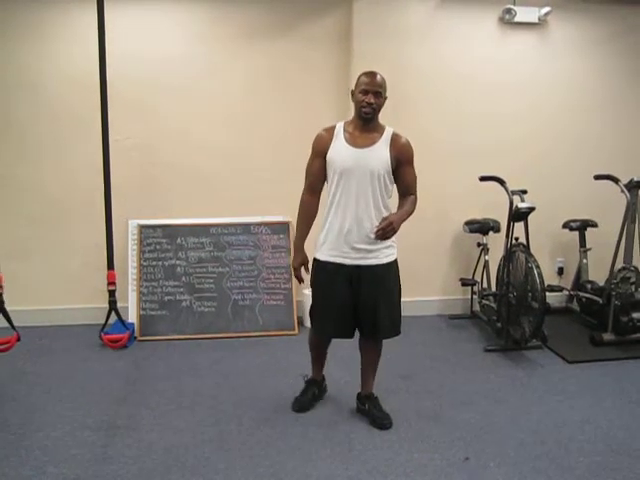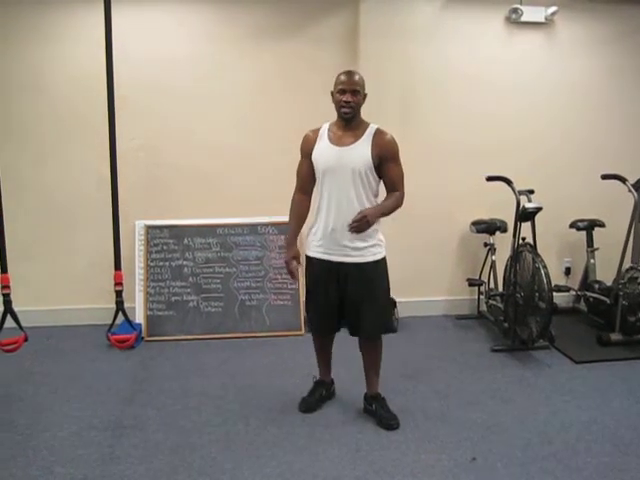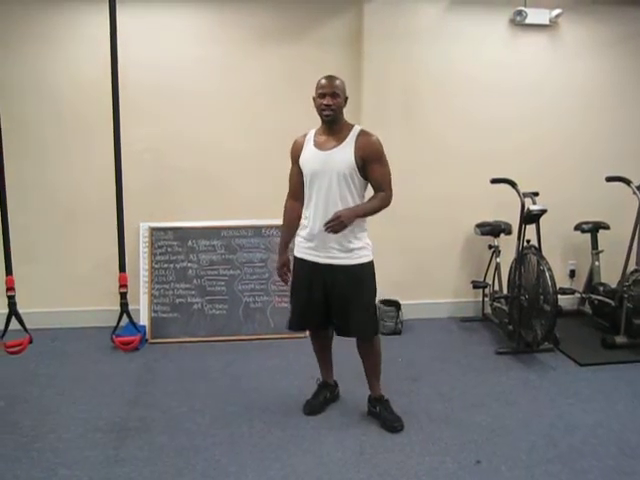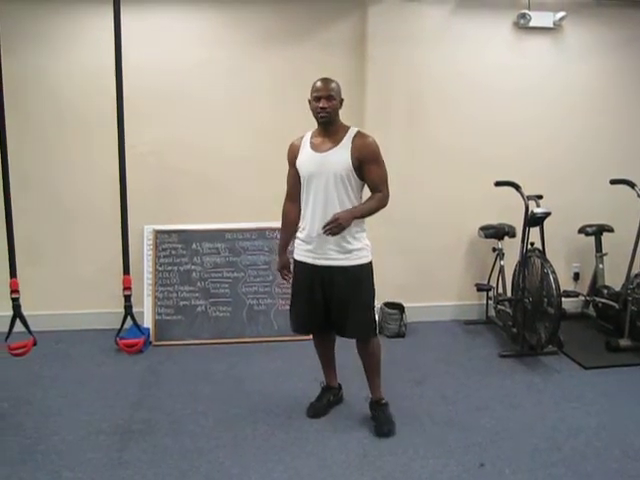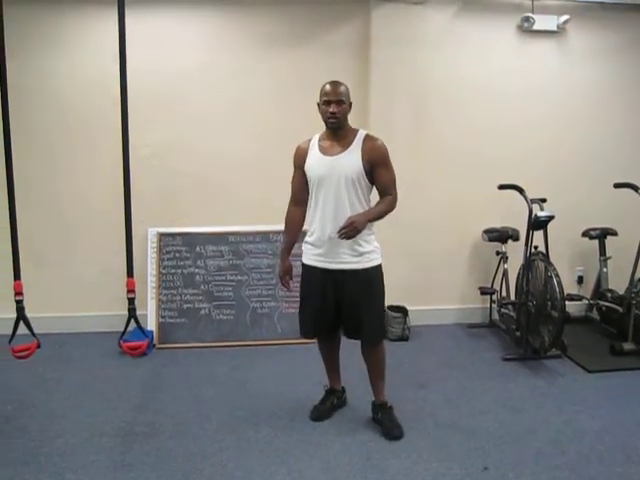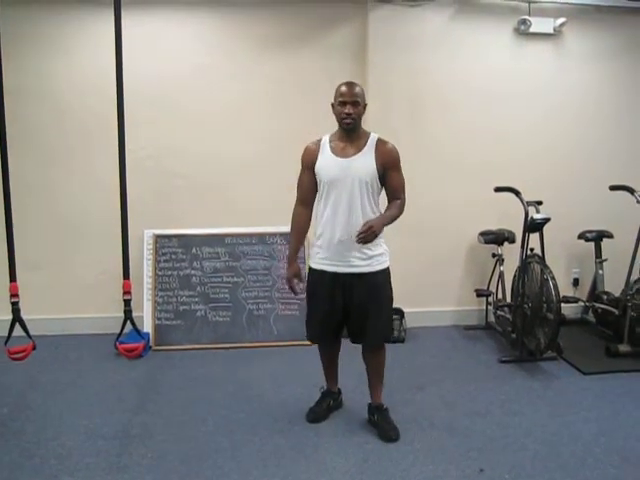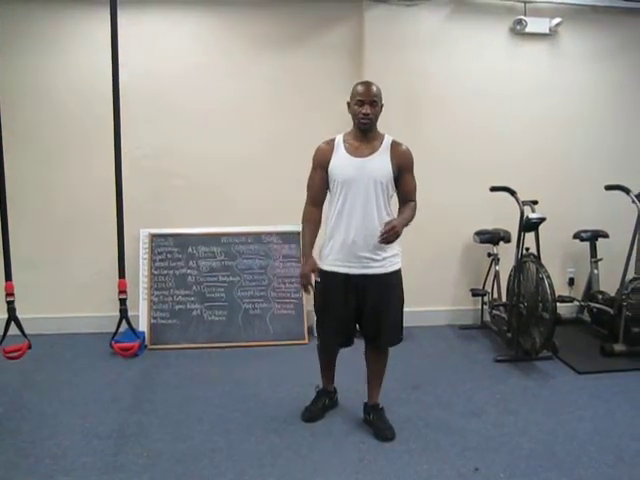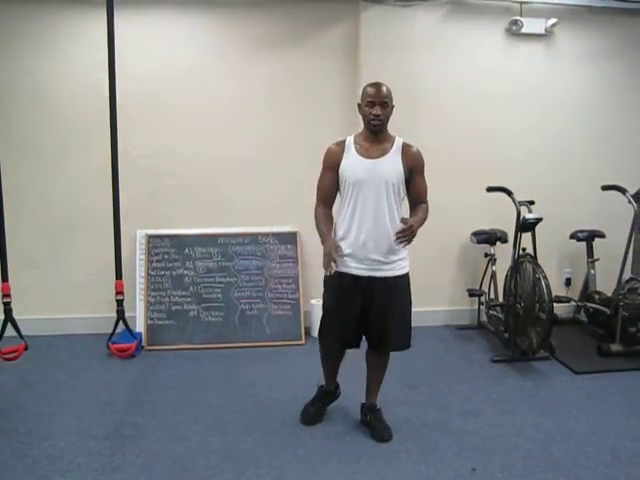
dt=0.3s
person 1, frame 1
left shoulder: (398, 145)
right shoulder: (326, 139)
left elbow: (409, 194)
right elbow: (310, 195)
left wrist: (399, 217)
right wrist: (299, 247)
left hip: (378, 257)
right hip: (331, 255)
left knee: (374, 329)
right knee: (322, 326)
left ankle: (367, 396)
right ankle: (316, 381)
person 1, frame 2
left shoulder: (382, 141)
right shoulder: (313, 140)
left elbow: (397, 192)
right elbow: (302, 193)
left wrist: (376, 211)
right wrist: (291, 243)
left hip: (366, 254)
right hip: (321, 252)
left knee: (370, 327)
right knee: (320, 323)
left ankle: (373, 395)
right ankle: (324, 382)
person 1, frame 3
left shoulder: (366, 143)
right shoulder: (301, 145)
left elbow: (384, 194)
right elbow: (294, 199)
left wrist: (352, 212)
right wrist: (283, 249)
left hip: (352, 256)
right hip: (309, 254)
left knee: (364, 329)
right knee: (316, 323)
left ankle: (377, 398)
right ankle: (328, 385)
person 1, frame 4
left shoulder: (362, 144)
right shoulder: (297, 147)
left elbow: (382, 194)
right elbow: (292, 202)
left wrist: (350, 214)
right wrist: (282, 250)
left hip: (351, 257)
right hip: (308, 256)
left knee: (363, 330)
right knee: (319, 326)
left ankle: (378, 400)
right ankle: (331, 387)
person 1, frame 5
left shoulder: (372, 147)
right shoulder: (305, 151)
left elbow: (390, 197)
right elbow: (297, 205)
left wrist: (364, 217)
right wrist: (285, 255)
left hip: (361, 261)
right hip: (317, 259)
left knee: (370, 334)
right knee: (324, 330)
left ankle: (380, 403)
right ankle: (335, 391)
person 1, frame 6
left shoulder: (384, 151)
right shoulder: (314, 151)
left elbow: (398, 200)
right elbow: (303, 206)
left wrist: (381, 221)
right wrist: (292, 257)
left hip: (370, 264)
right hip: (324, 263)
left knee: (374, 337)
right knee: (325, 333)
left ankle: (377, 406)
right ankle: (331, 392)
person 1, frame 7
left shoulder: (399, 153)
right shoulder: (327, 151)
left elbow: (410, 201)
right elbow: (313, 206)
left wrist: (401, 222)
right wrist: (307, 255)
left hip: (382, 266)
right hip: (335, 265)
left knee: (379, 339)
right knee: (329, 336)
left ankle: (373, 406)
right ankle: (327, 392)
person 1, frame 8
left shoulder: (409, 155)
right shoulder: (337, 152)
left elbow: (421, 202)
right elbow: (323, 204)
left wrist: (415, 222)
right wrist: (327, 240)
left hip: (390, 268)
right hip: (345, 265)
left knee: (382, 342)
right knee: (333, 339)
left ankle: (371, 407)
right ankle: (328, 389)
